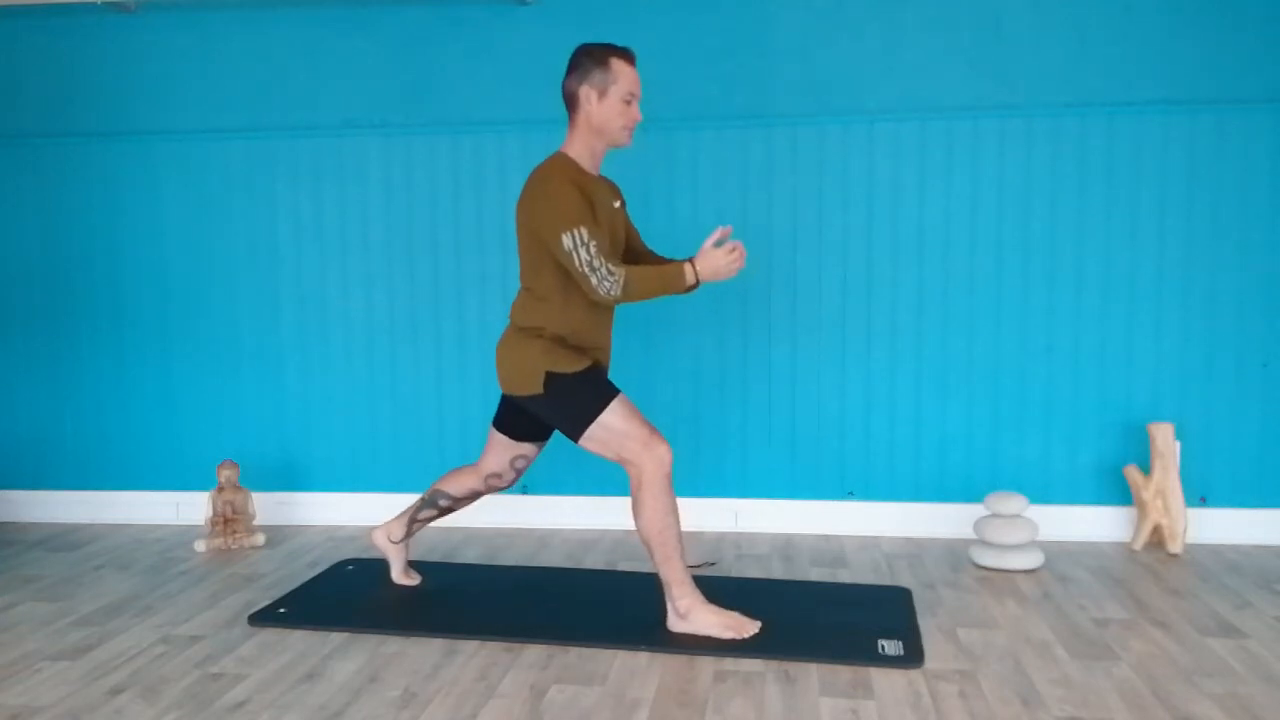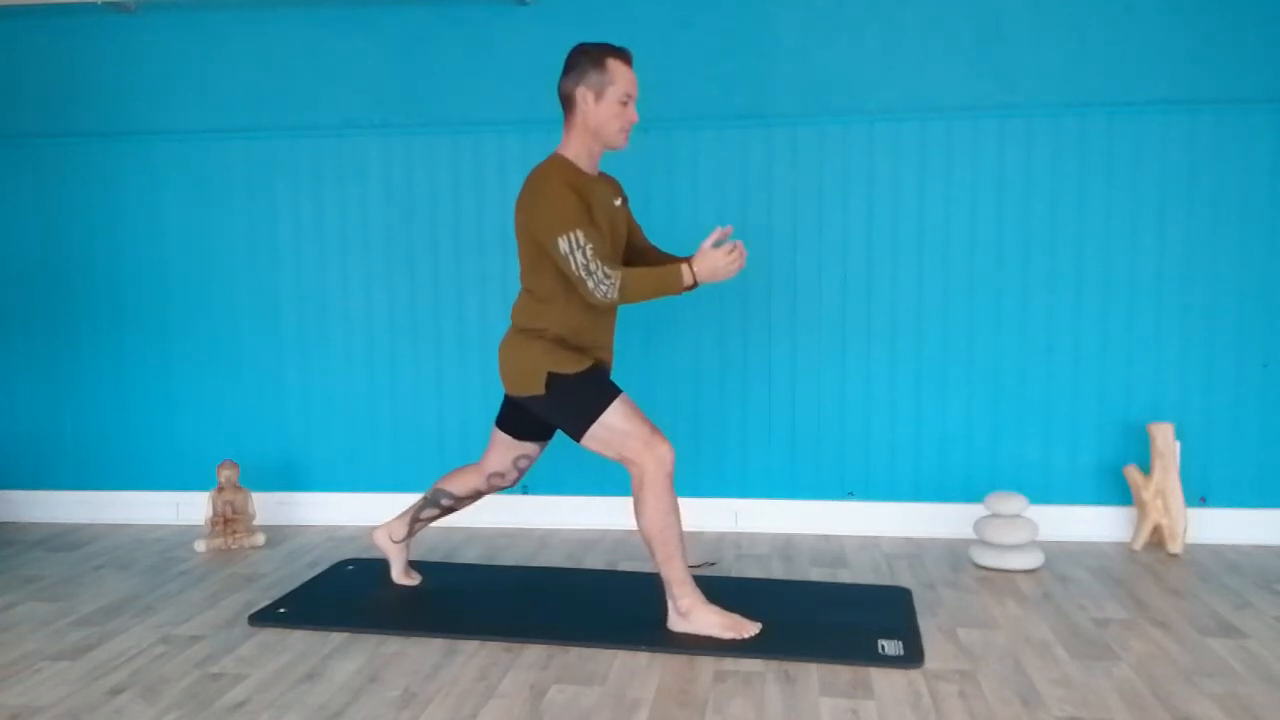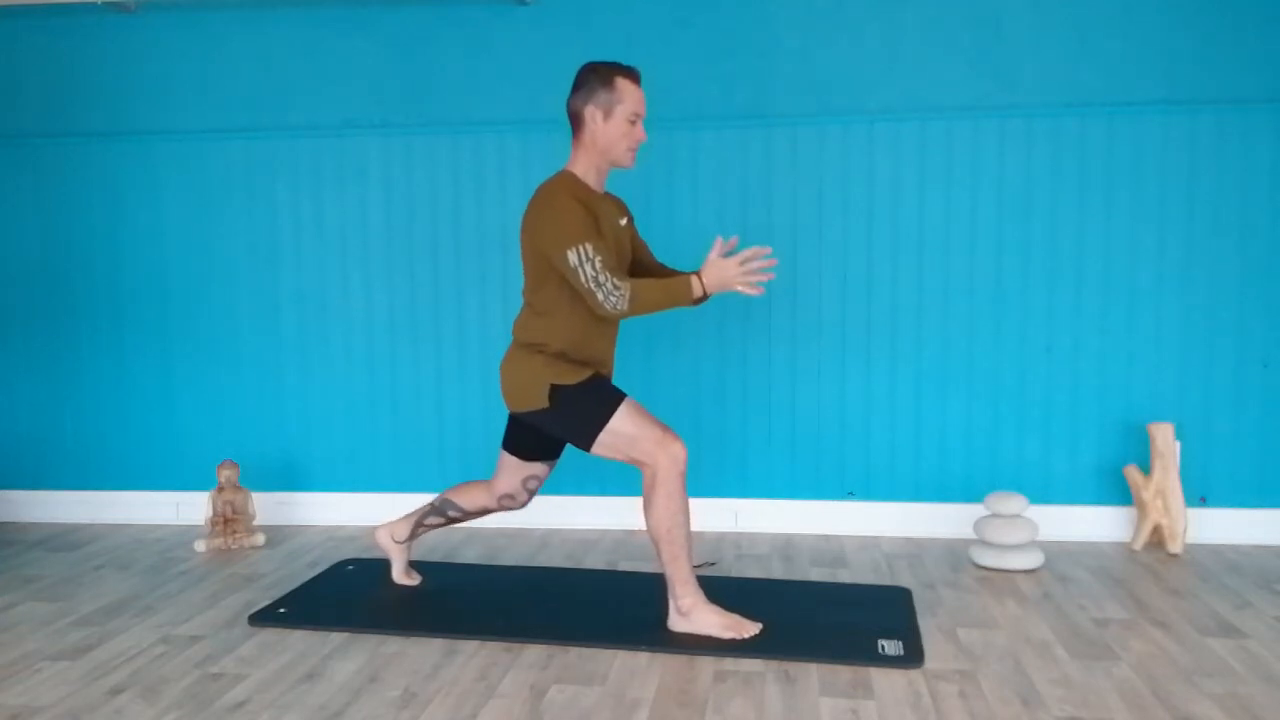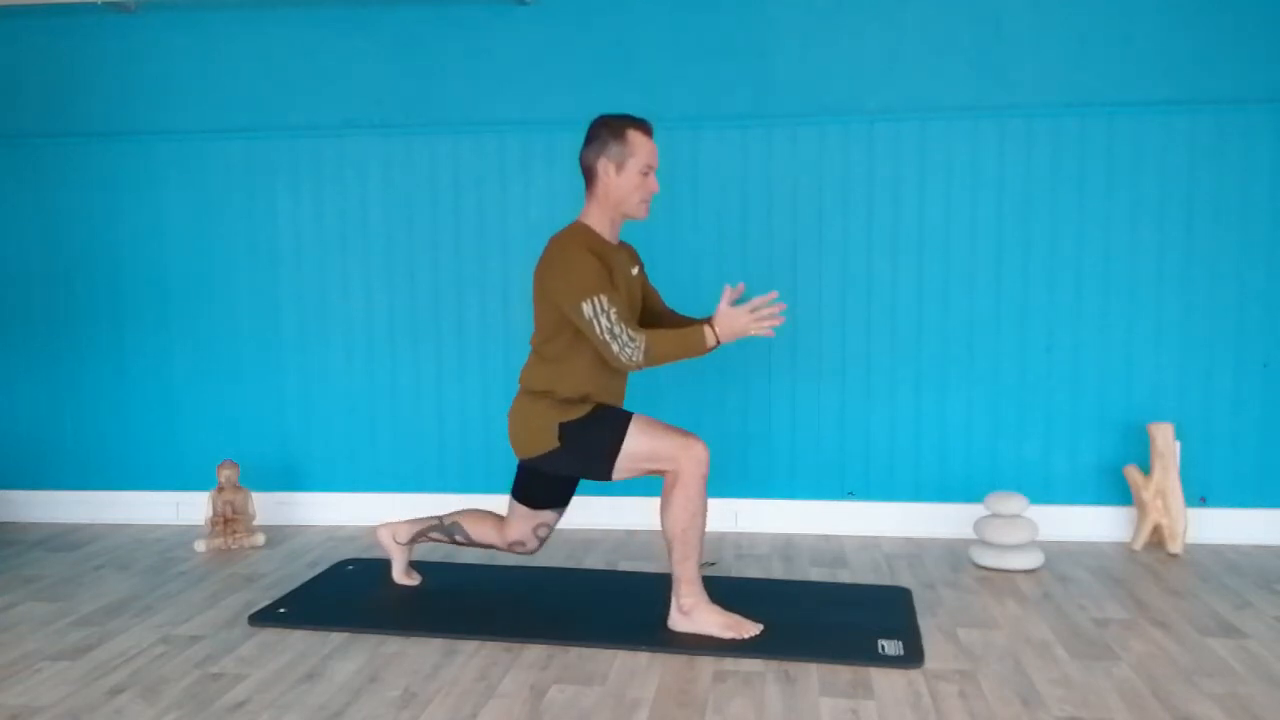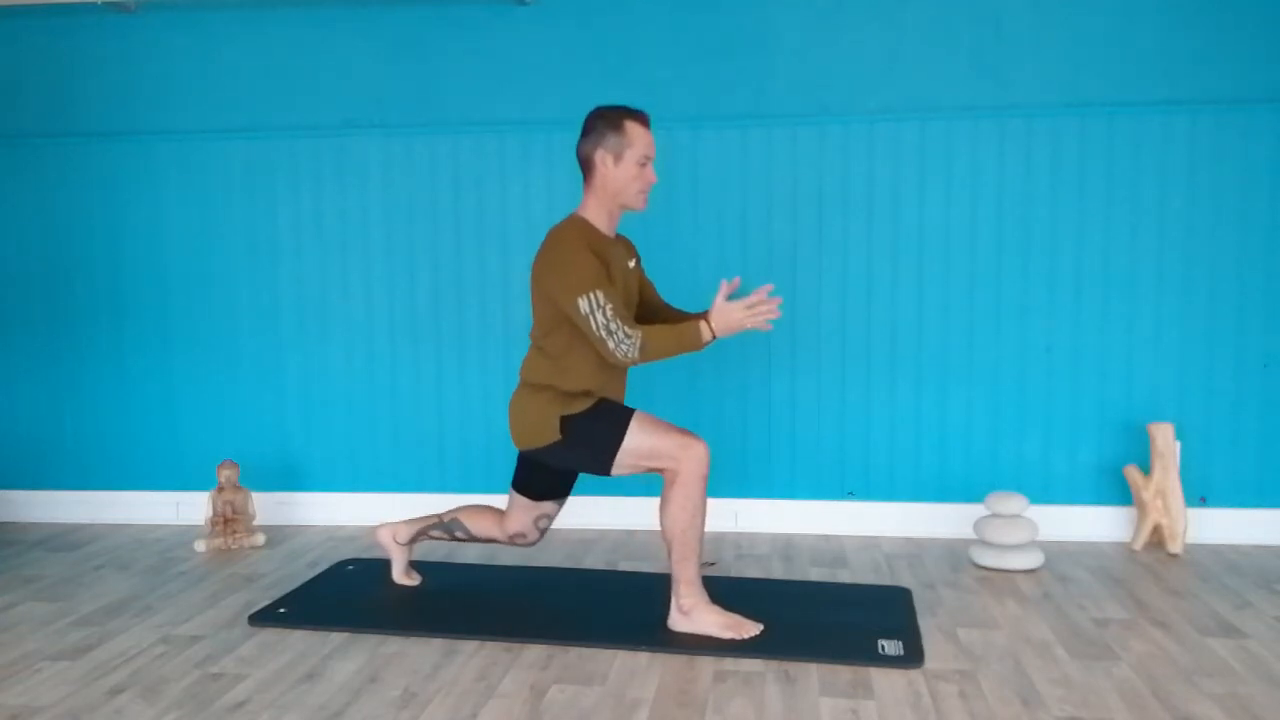
dt=0.5s
person 1, frame 1
left shoulder: (603, 191)
right shoulder: (555, 187)
left elbow: (638, 262)
right elbow: (605, 282)
left wrist: (696, 264)
right wrist: (695, 272)
left hip: (552, 360)
right hip: (545, 361)
left knee: (494, 473)
right knee: (651, 455)
left ankle: (396, 532)
right ankle: (685, 607)
person 1, frame 2
left shoulder: (606, 190)
right shoulder: (551, 189)
left elbow: (642, 258)
right elbow: (601, 285)
left wrist: (701, 264)
right wrist: (694, 274)
left hip: (554, 359)
right hip: (548, 361)
left knee: (496, 473)
right knee: (653, 454)
left ankle: (397, 533)
right ankle: (686, 607)
person 1, frame 3
left shoulder: (610, 208)
right shoulder: (558, 204)
left elbow: (649, 276)
right elbow: (611, 297)
left wrist: (707, 279)
right wrist: (703, 284)
left hip: (556, 374)
right hip: (548, 375)
left knee: (506, 493)
right knee: (665, 452)
left ankle: (399, 533)
right ankle: (687, 606)
person 1, frame 4
left shoulder: (623, 257)
right shoulder: (572, 256)
left elbow: (661, 323)
right elbow: (625, 350)
left wrist: (713, 324)
right wrist: (714, 334)
left hip: (564, 420)
right hip: (554, 421)
left knee: (518, 538)
right knee: (688, 455)
left ankle: (401, 534)
right ankle: (689, 605)
person 1, frame 5
left shoulder: (620, 250)
right shoulder: (569, 250)
left elbow: (656, 316)
right elbow: (621, 345)
left wrist: (712, 318)
right wrist: (710, 328)
left hip: (563, 412)
right hip: (557, 413)
left knee: (517, 530)
right knee: (688, 455)
left ankle: (402, 535)
right ankle: (689, 606)
